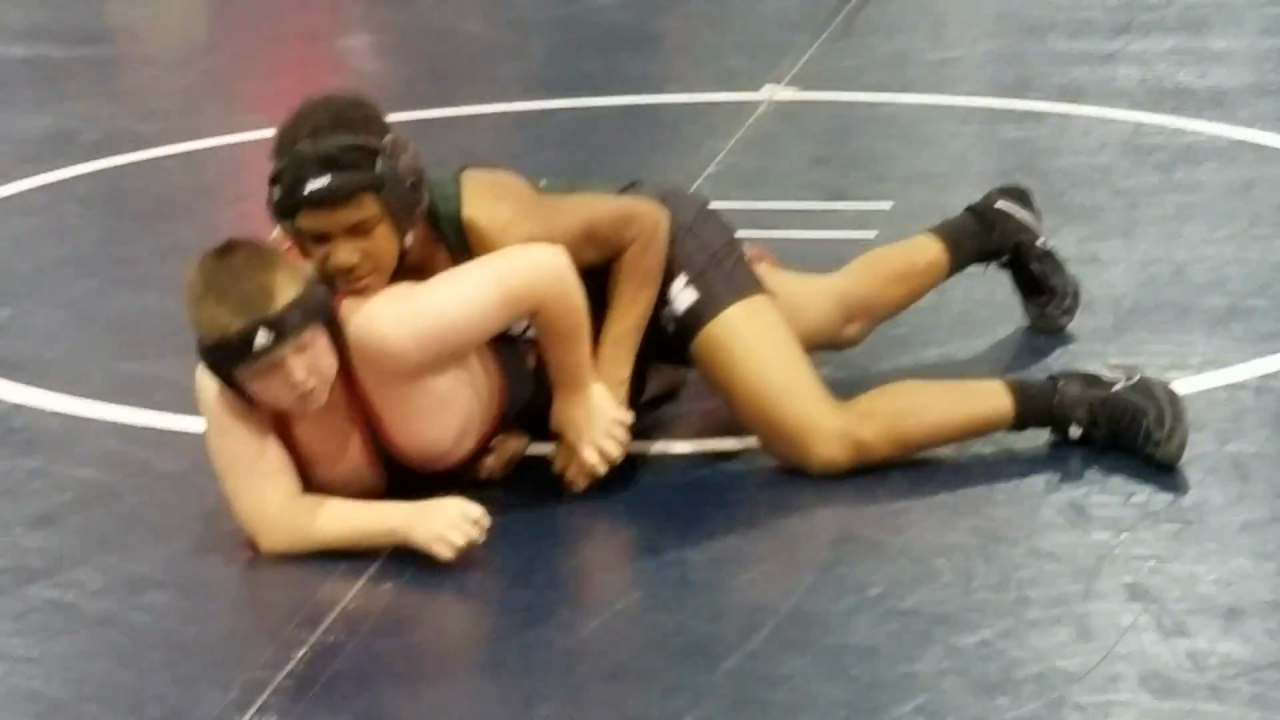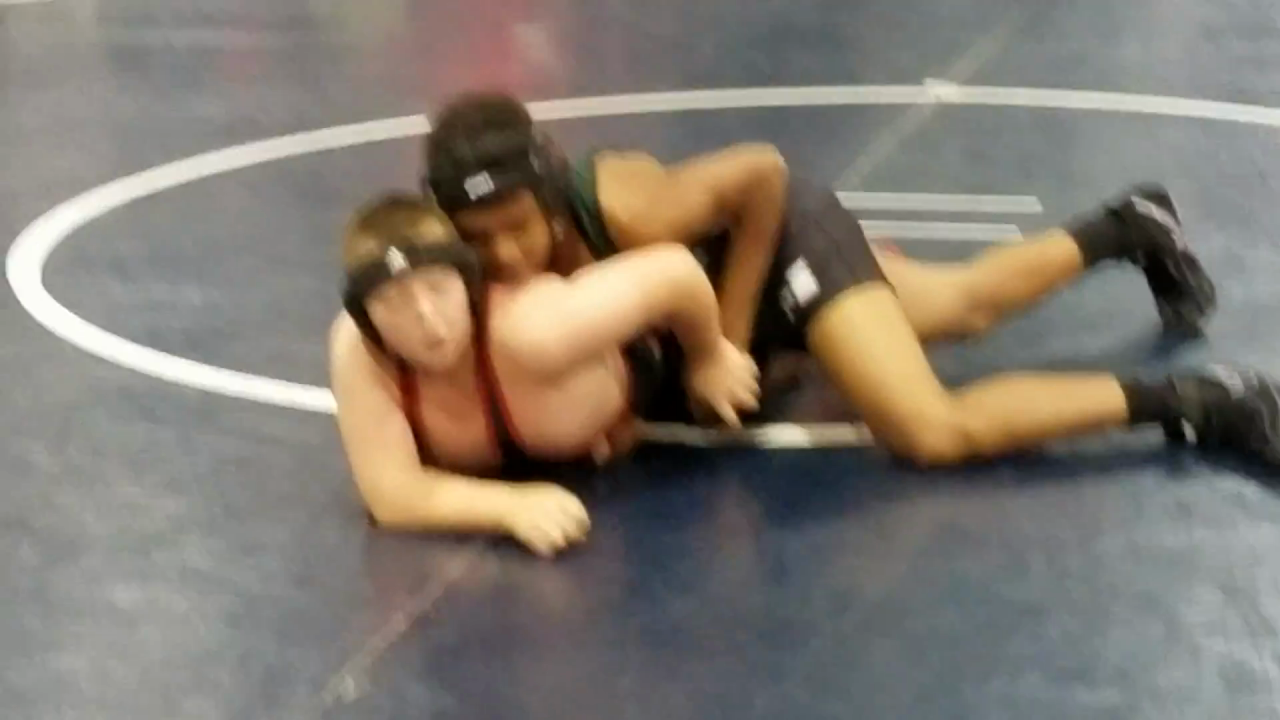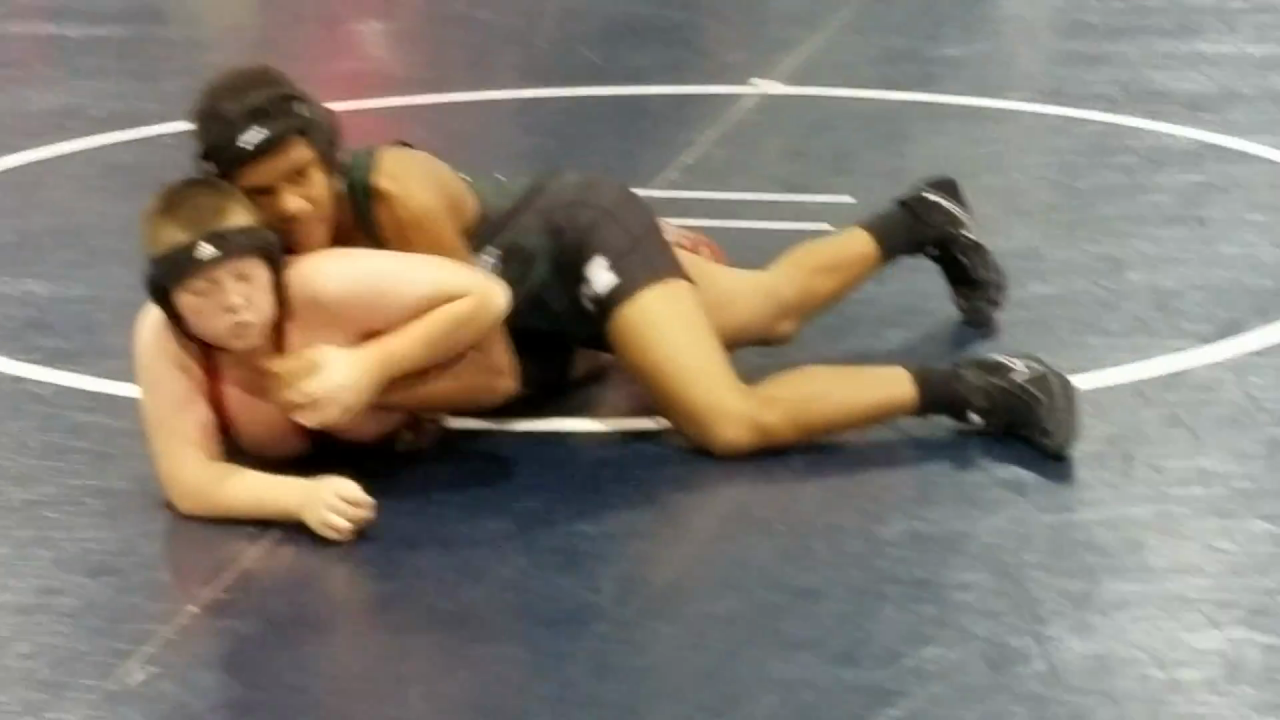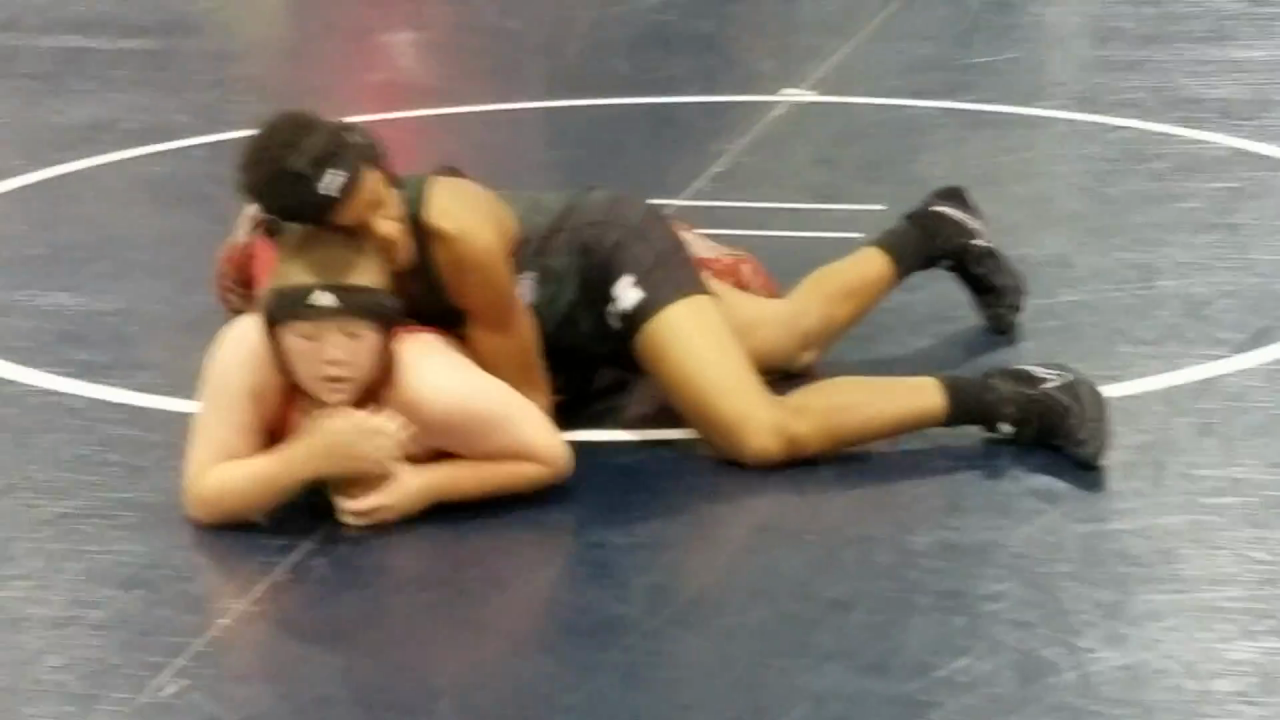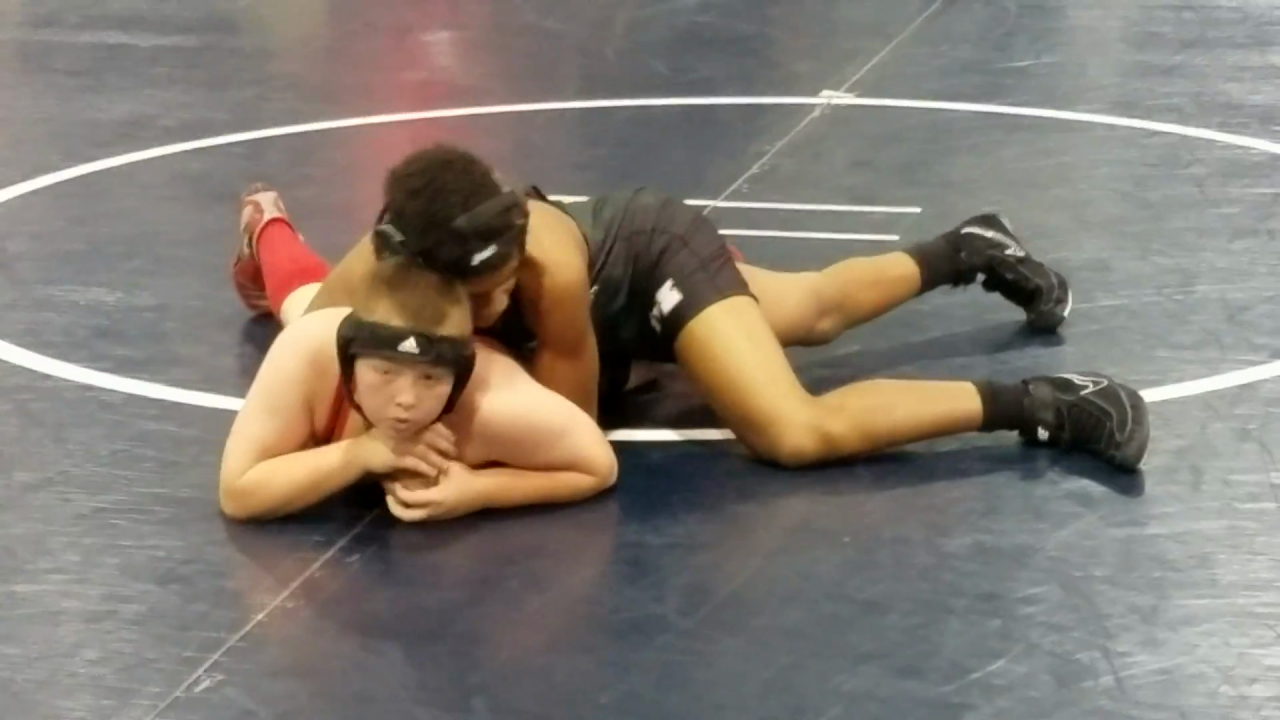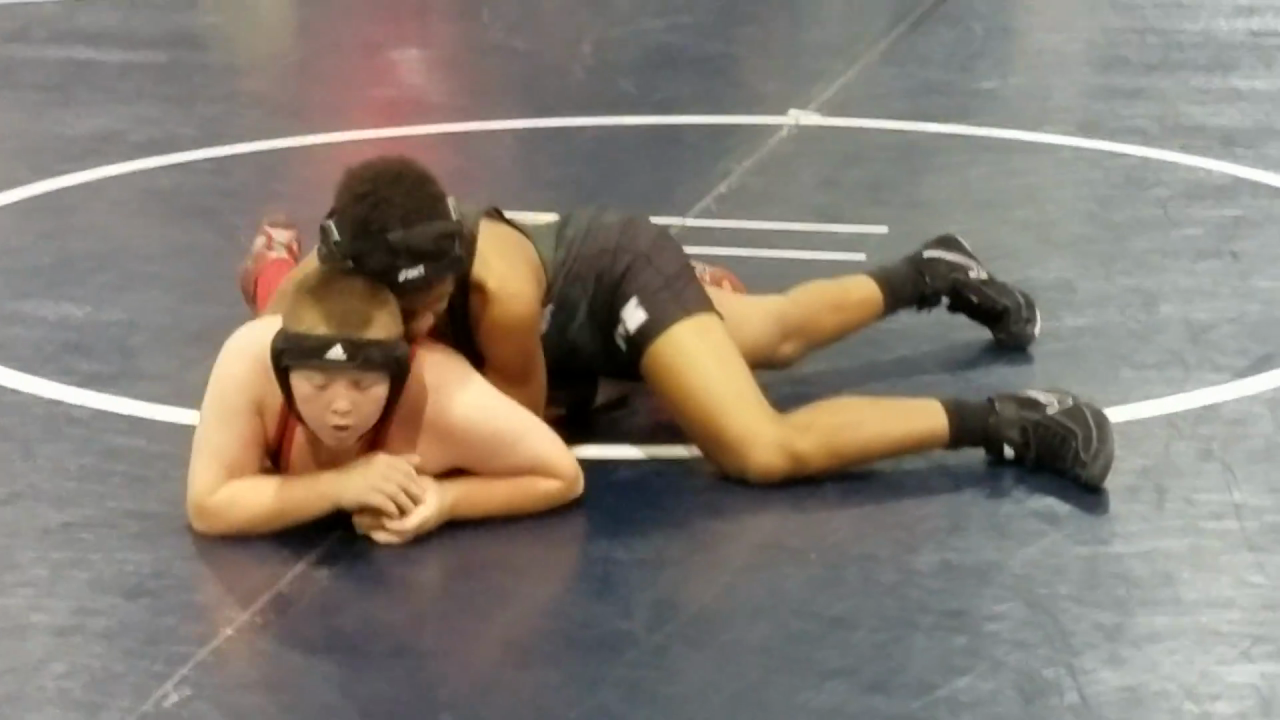
dt=0.4s
person 1, frame 1
left shoulder: (491, 225)
right shoulder: (338, 261)
left elbow: (644, 226)
left wrist: (602, 397)
left hip: (668, 247)
right hip: (616, 266)
left knee: (827, 441)
right knee: (844, 314)
left ankle: (1070, 401)
right ankle: (988, 228)
person 1, frame 2
left shoulder: (625, 212)
right shoulder: (490, 235)
left elbow: (764, 171)
left wrist: (729, 337)
left hip: (788, 238)
right hip: (739, 259)
left knee: (936, 433)
right knee: (974, 301)
left ankle: (1180, 401)
right ankle: (1126, 228)
person 1, frame 3
left shoulder: (397, 194)
right shoulder: (282, 230)
left elbow: (486, 358)
left hip: (585, 235)
right hip: (538, 266)
left knee: (731, 423)
right knee: (774, 309)
left ankle: (970, 388)
right ankle: (918, 221)
person 1, frame 4
left shoulder: (453, 228)
left elbow: (528, 396)
left hip: (611, 256)
right hip: (572, 299)
left knee: (762, 436)
right knee: (796, 334)
left ankle: (1000, 398)
right ankle: (933, 233)
person 1, frame 5
left shoulder: (546, 263)
right shoulder: (377, 273)
left elbow: (573, 411)
left hip: (658, 254)
right hip: (620, 257)
left knee: (798, 433)
right knee: (815, 310)
left ankle: (1039, 405)
right ankle: (967, 251)
person 1, frame 6
left shoulder: (496, 282)
right shoulder: (334, 276)
left hip: (622, 274)
right hip: (585, 286)
left knee: (766, 451)
right knee: (782, 334)
left ankle: (1007, 424)
right ankle: (931, 274)
person 2, frame 1
left shoulder: (386, 333)
right shoulder: (221, 387)
left elbow: (547, 268)
right elbow: (272, 525)
left wrist: (577, 395)
right wrist: (411, 520)
person 2, frame 2
left shoulder: (530, 331)
right shoulder: (357, 350)
left elbow: (676, 272)
right elbow: (390, 496)
left wrist: (709, 359)
right wrist: (513, 507)
person 2, frame 3
left shoulder: (322, 290)
right shoulder: (161, 337)
left elbow: (488, 298)
right elbow: (188, 484)
left wrist: (367, 365)
right wrist: (302, 495)
person 2, frame 4
left shoulder: (432, 388)
right shoulder: (246, 355)
left elbow: (552, 457)
right elbow: (201, 501)
left wrist: (429, 486)
right wrist: (312, 456)
person 2, frame 5
left shoulder: (491, 405)
right shoulder: (310, 353)
left elbow: (599, 468)
right elbow: (237, 493)
left wrist: (476, 488)
right wrist: (361, 452)
right ankle: (266, 224)
person 2, frame 6
left shoulder: (446, 400)
right shoulder: (251, 361)
left elbow: (564, 477)
right elbow: (206, 508)
left wrist: (446, 500)
right wrist: (334, 486)
